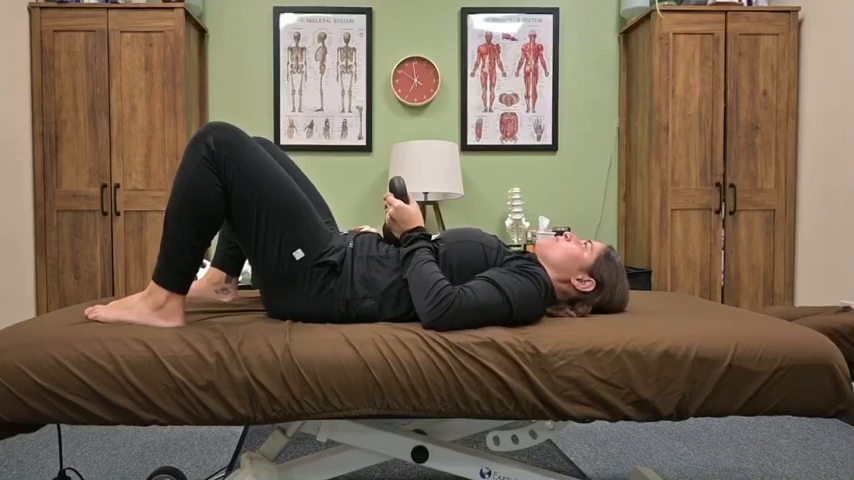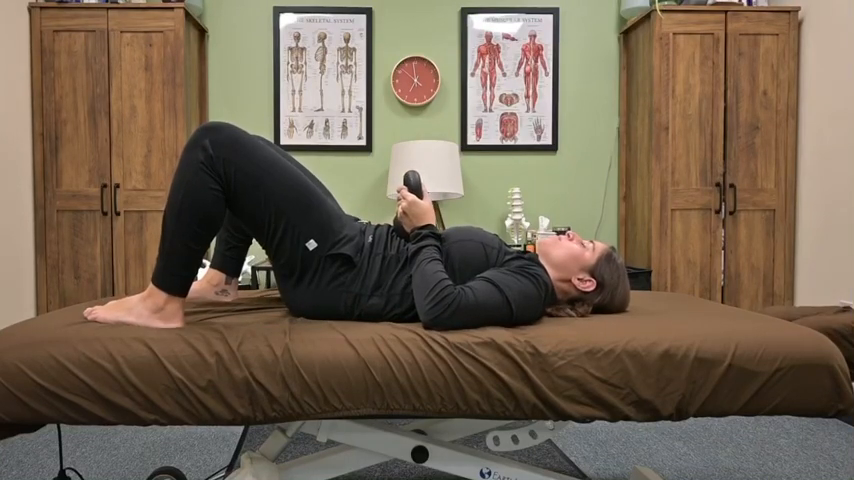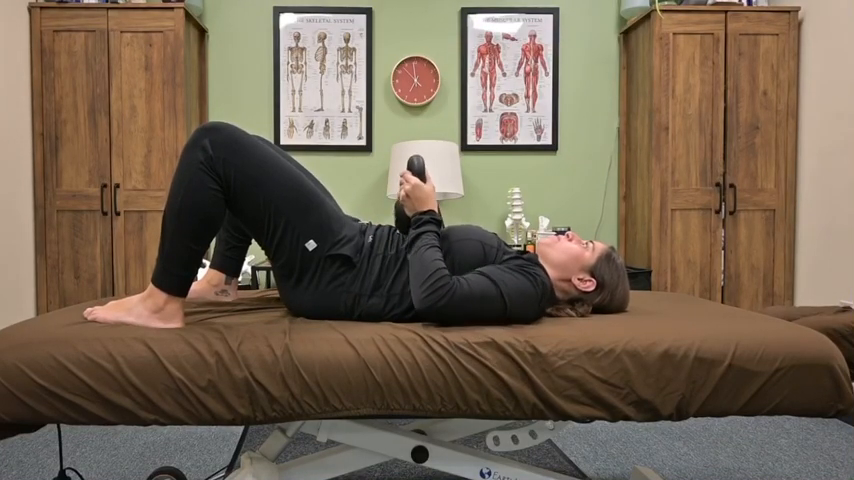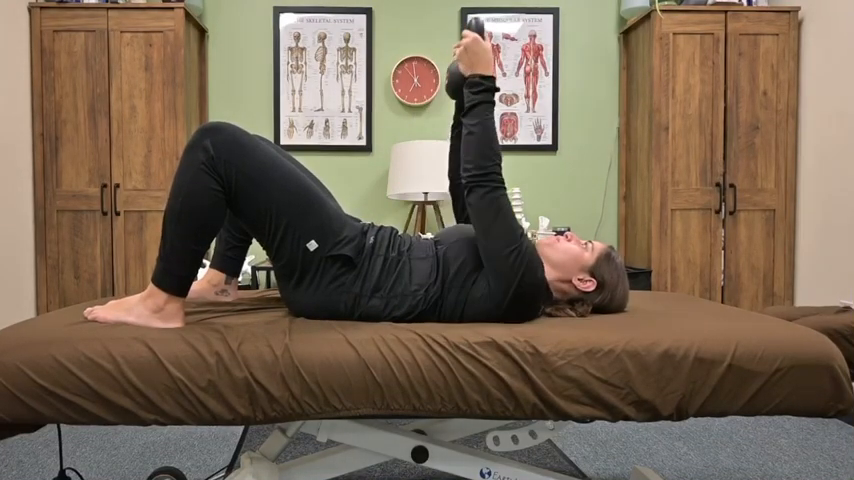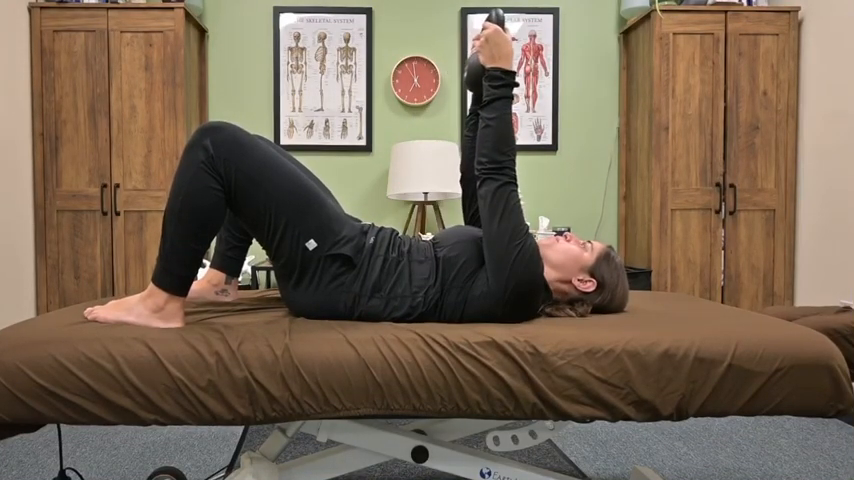
dt=1s
person 1, frame 1
left shoulder: (526, 290)
right shoulder: (518, 267)
left elbow: (440, 308)
left wrist: (413, 235)
right wrist: (407, 234)
left hip: (320, 278)
right hip: (341, 252)
left knee: (217, 143)
right knee: (256, 149)
left ankle: (162, 301)
right ankle: (218, 279)
person 1, frame 2
left shoulder: (527, 291)
right shoulder: (521, 266)
left elbow: (440, 307)
left wrist: (423, 231)
right wrist: (421, 226)
left hip: (333, 270)
right hip: (354, 243)
left knee: (215, 144)
right knee: (242, 151)
left ankle: (162, 302)
right ankle: (220, 278)
person 1, frame 3
left shoulder: (526, 290)
right shoulder: (521, 267)
left elbow: (433, 296)
left wrist: (424, 216)
right wrist: (422, 214)
left hip: (333, 271)
right hip: (352, 245)
left knee: (214, 144)
right knee: (241, 151)
left ankle: (161, 302)
right ankle: (219, 280)
person 1, frame 4
left shoulder: (521, 283)
right shoulder: (512, 269)
left elbow: (482, 182)
right elbow: (465, 189)
left wrist: (482, 82)
right wrist: (464, 95)
left hip: (335, 272)
right hip: (352, 251)
left knee: (216, 143)
right knee: (242, 151)
left ankle: (162, 302)
right ankle: (219, 279)
person 1, frame 5
left shoulder: (520, 282)
right shoulder: (511, 269)
left elbow: (496, 177)
right elbow: (476, 182)
left wrist: (501, 75)
right wrist: (482, 89)
left hip: (334, 270)
right hip: (353, 251)
left knee: (216, 143)
right knee: (241, 152)
left ankle: (162, 301)
right ankle: (219, 280)
